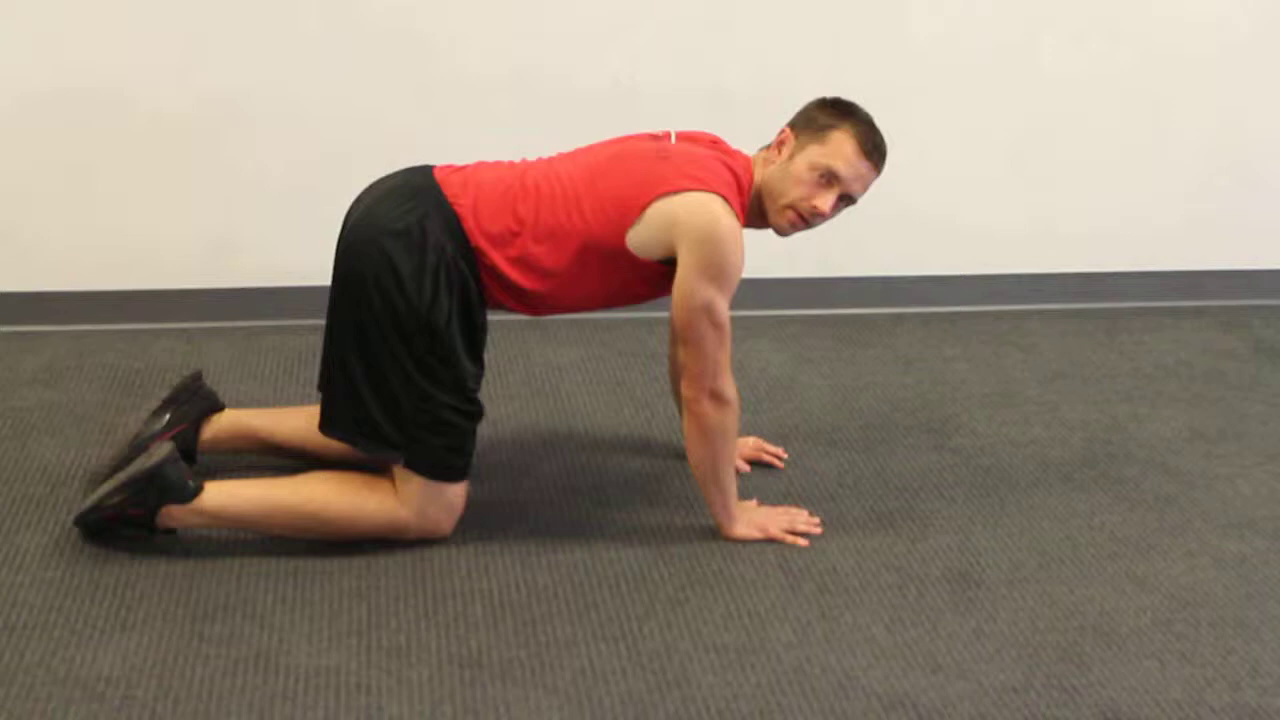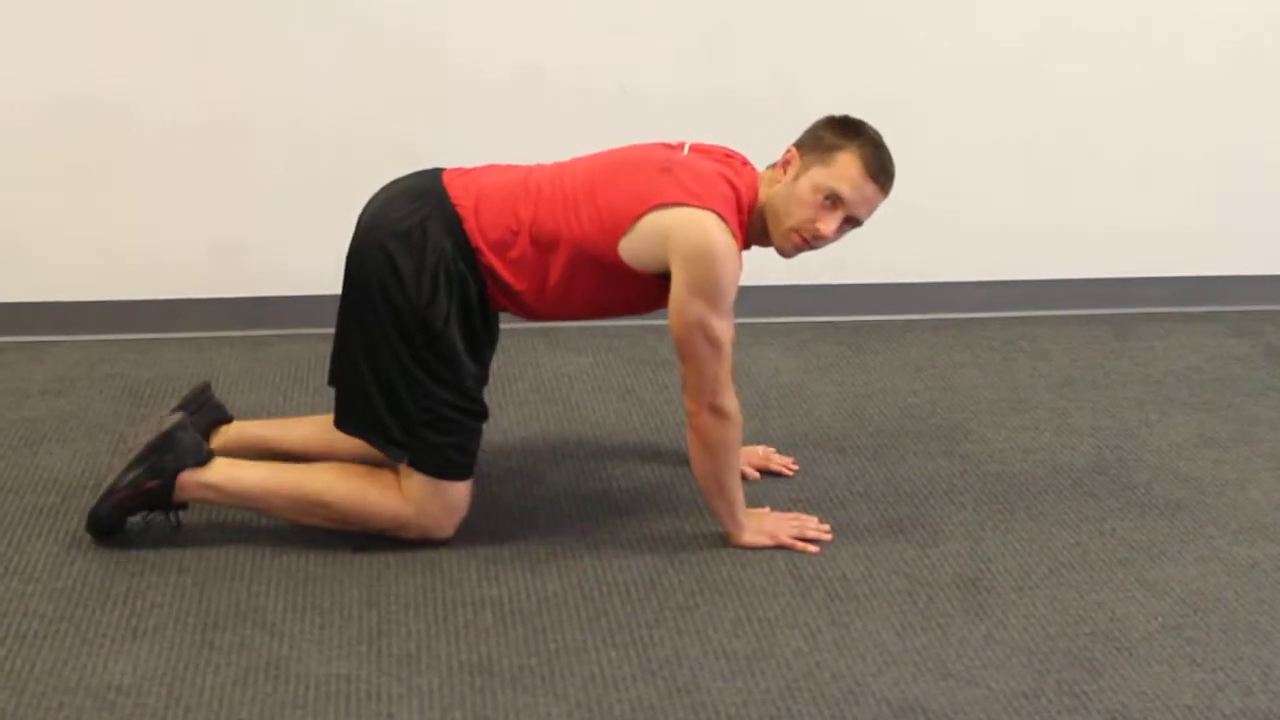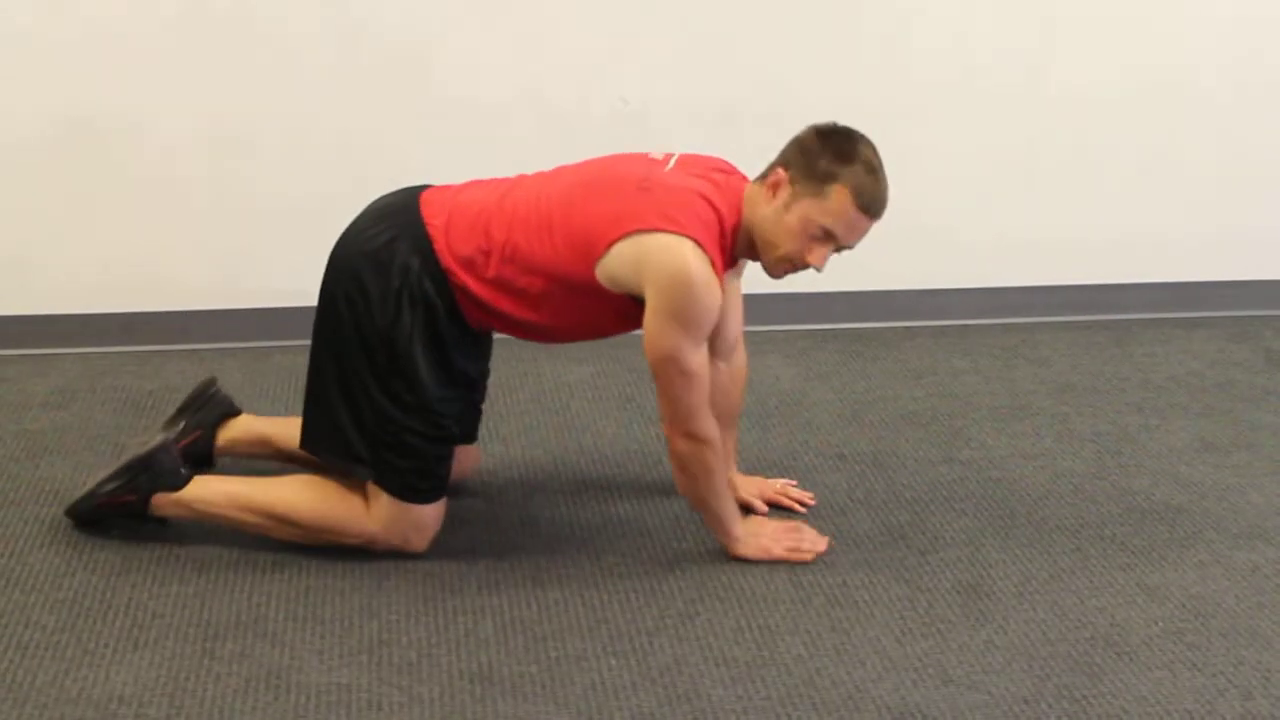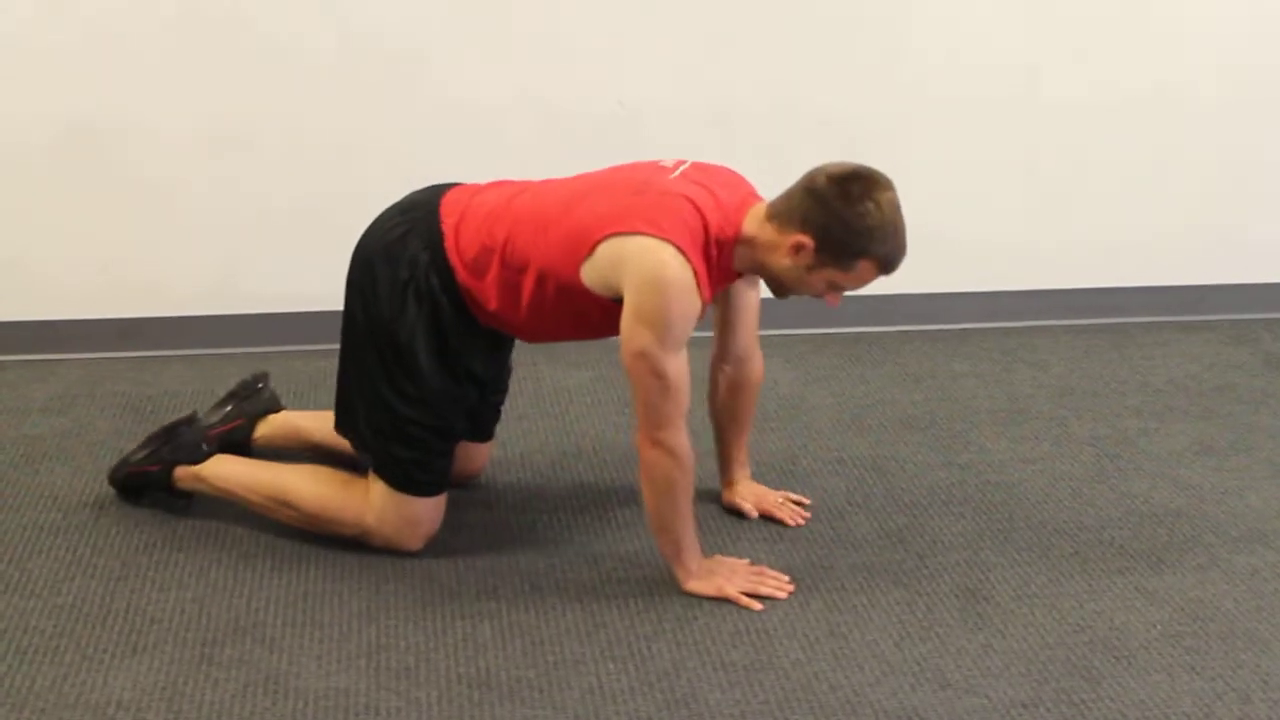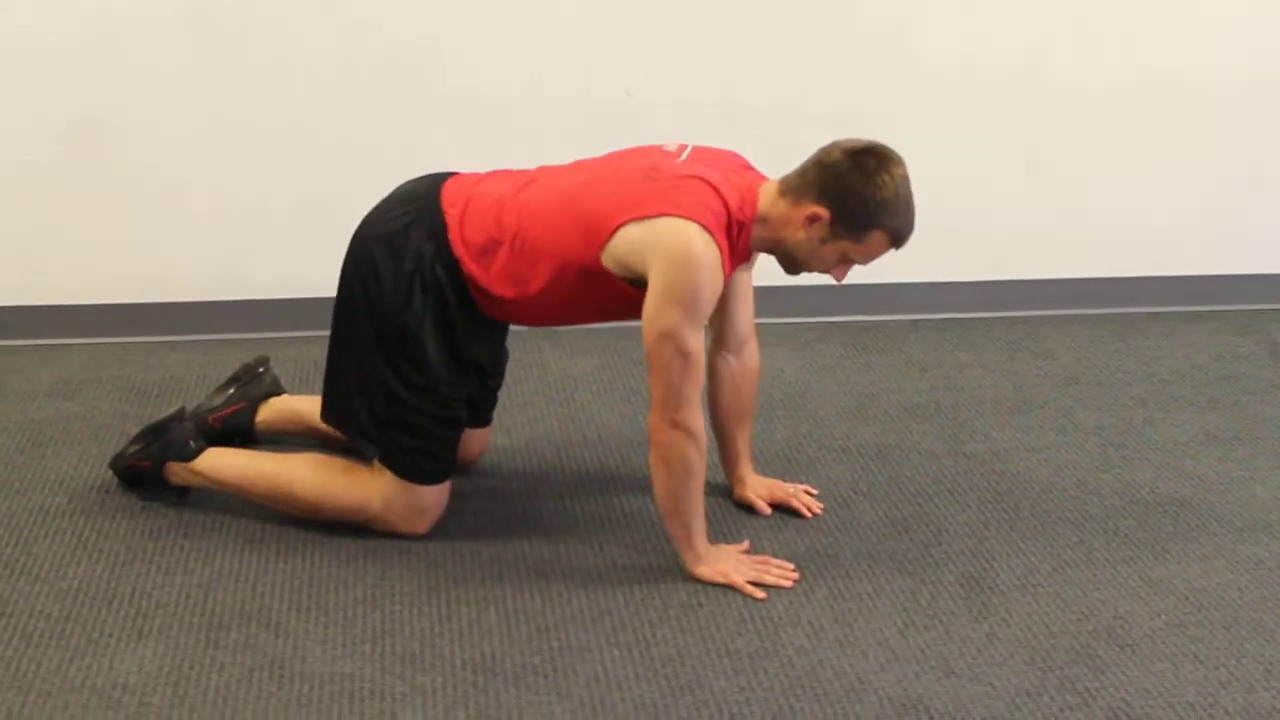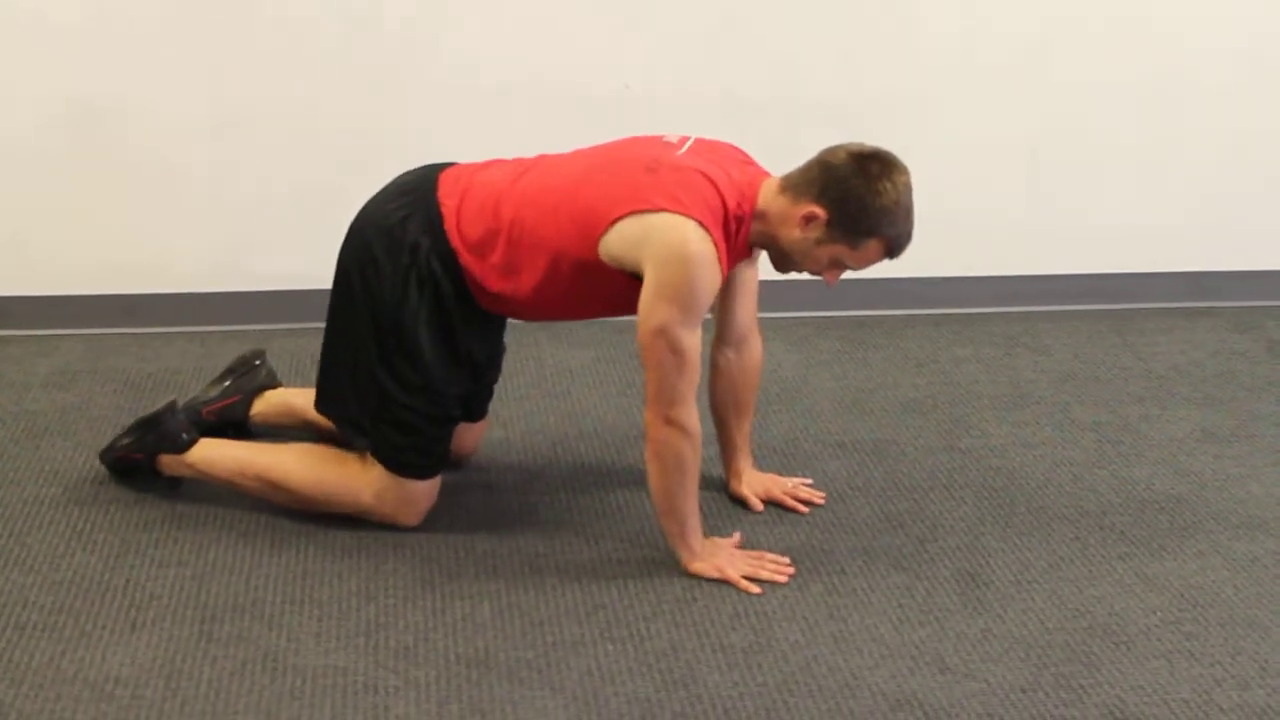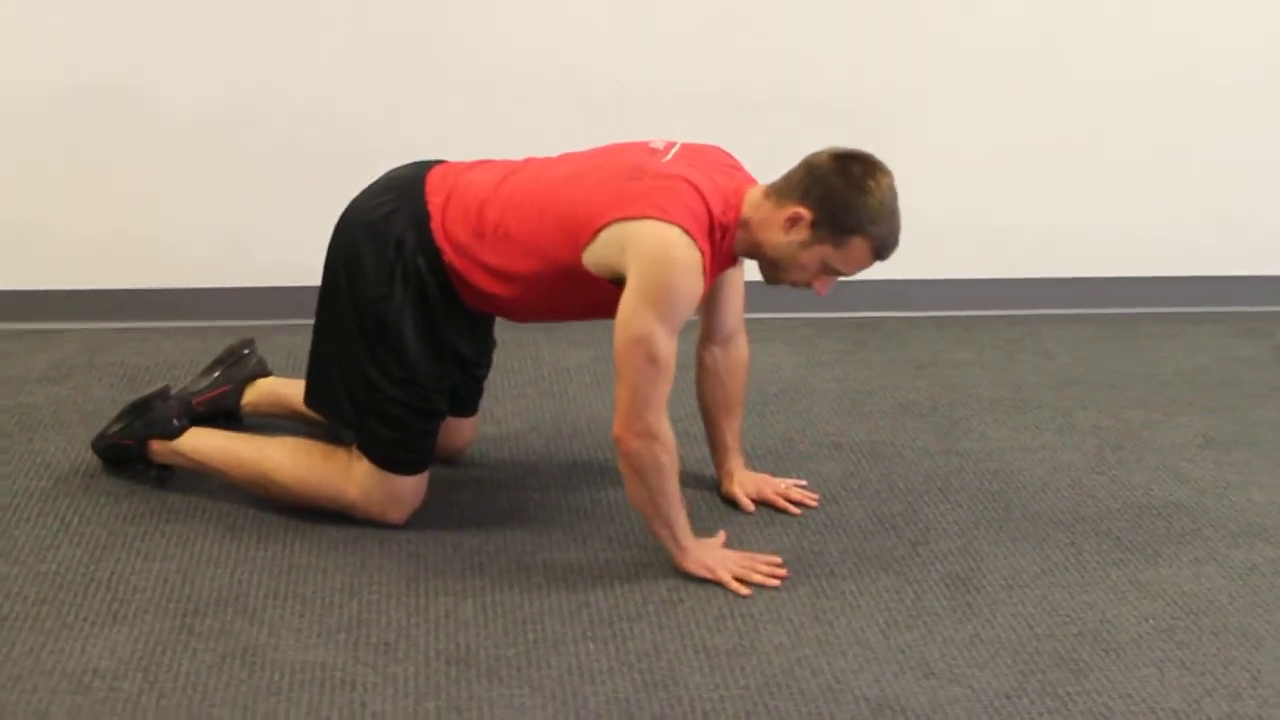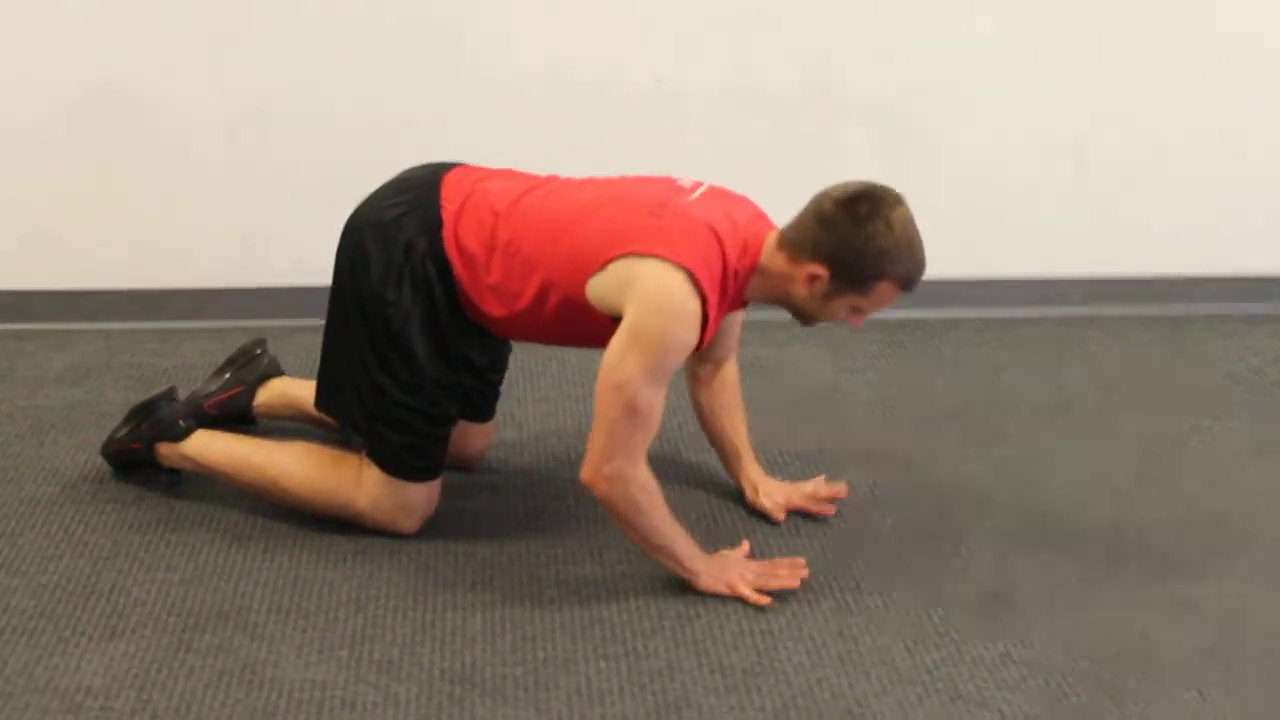
dt=0.7s
person 1, frame 1
left shoulder: (708, 163)
right shoulder: (714, 223)
left elbow: (686, 342)
right elbow: (707, 388)
left wrist: (713, 441)
right wrist: (730, 516)
left hip: (411, 215)
right hip: (418, 255)
left knee: (404, 438)
right knee: (428, 506)
left ankle: (204, 423)
right ankle: (173, 496)
person 1, frame 2
left shoulder: (728, 176)
right shoulder: (708, 236)
left elbow: (711, 338)
right elbow: (708, 400)
left wrist: (721, 449)
right wrist: (739, 523)
left hip: (427, 221)
right hip: (424, 254)
left knee: (414, 443)
right knee: (431, 508)
left ankle: (215, 430)
right ankle: (190, 470)
person 1, frame 3
left shoulder: (725, 194)
right shoulder: (684, 260)
left elbow: (725, 357)
right elbow: (688, 429)
left wrist: (731, 476)
right wrist: (737, 532)
left hip: (426, 246)
right hip: (394, 280)
left knee: (448, 464)
right knee: (404, 524)
left ankle: (221, 428)
right ankle: (166, 491)
person 1, frame 4
left shoulder: (743, 213)
right shoulder: (667, 267)
left elbow: (739, 358)
right elbow: (660, 439)
left wrist: (737, 478)
right wrist: (692, 569)
left hip: (456, 249)
right hip: (413, 273)
left knee: (463, 462)
right knee: (403, 522)
left ankle: (258, 422)
right ankle: (190, 464)
person 1, frame 5
left shoulder: (741, 192)
right shoulder: (692, 248)
left elbow: (734, 349)
right elbow: (674, 422)
left wrist: (743, 474)
right wrist: (698, 555)
left hip: (451, 233)
right hip: (414, 267)
left knee: (462, 448)
right knee: (408, 506)
left ankle: (259, 405)
right ankle: (182, 457)
person 1, frame 6
left shoulder: (746, 190)
right shoulder: (689, 245)
left elbow: (737, 342)
right elbow: (669, 419)
left wrist: (741, 467)
right wrist: (693, 551)
left hip: (449, 221)
right hip: (411, 258)
left knee: (455, 441)
right knee: (400, 497)
left ankle: (257, 398)
right ankle: (178, 447)
person 1, frame 7
left shoulder: (731, 192)
right shoulder: (673, 250)
left elbow: (723, 342)
right elbow: (637, 430)
left wrist: (732, 467)
right wrist: (686, 549)
left hip: (438, 217)
right hip: (398, 253)
left knee: (449, 436)
right knee: (386, 493)
left ankle: (248, 385)
right ankle: (167, 434)
person 1, frame 8
left shoulder: (749, 235)
right shoulder: (674, 294)
left elbow: (711, 365)
right elbow: (608, 471)
left wrist: (753, 477)
right wrist: (700, 568)
left hip: (449, 213)
right hip: (406, 257)
left knee: (464, 444)
right knee: (398, 502)
left ankle: (260, 388)
right ankle: (178, 437)
